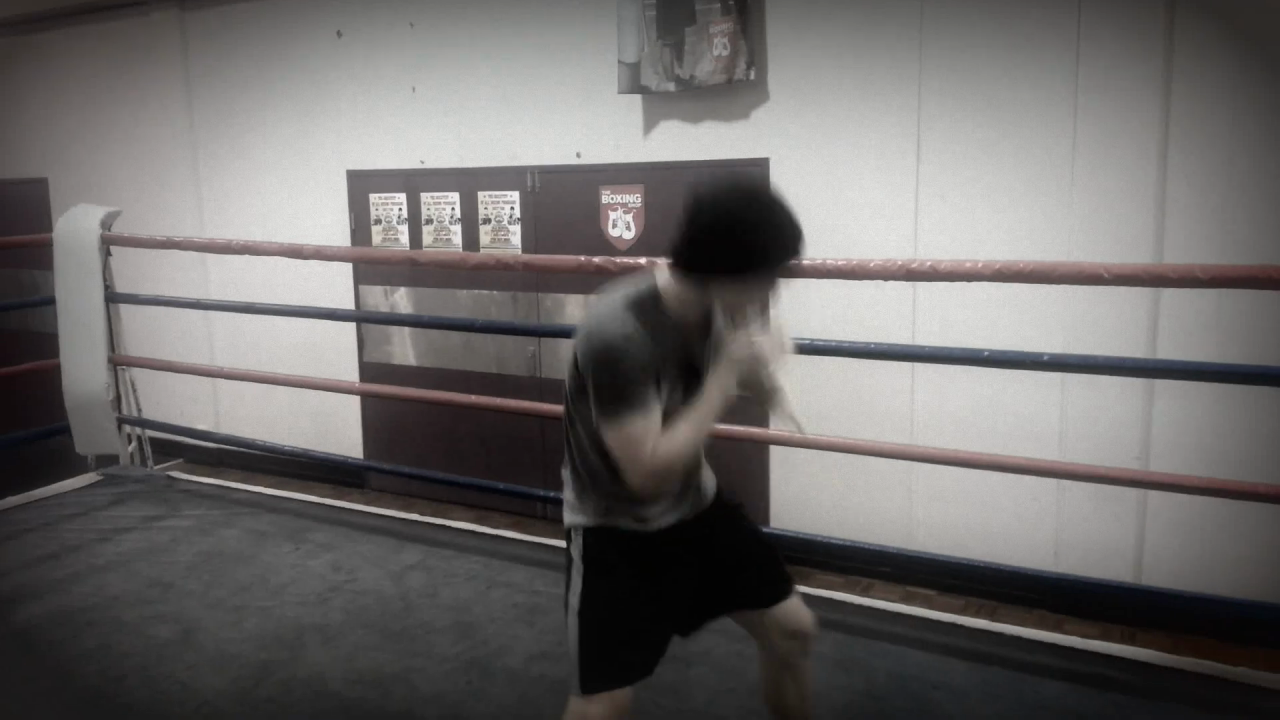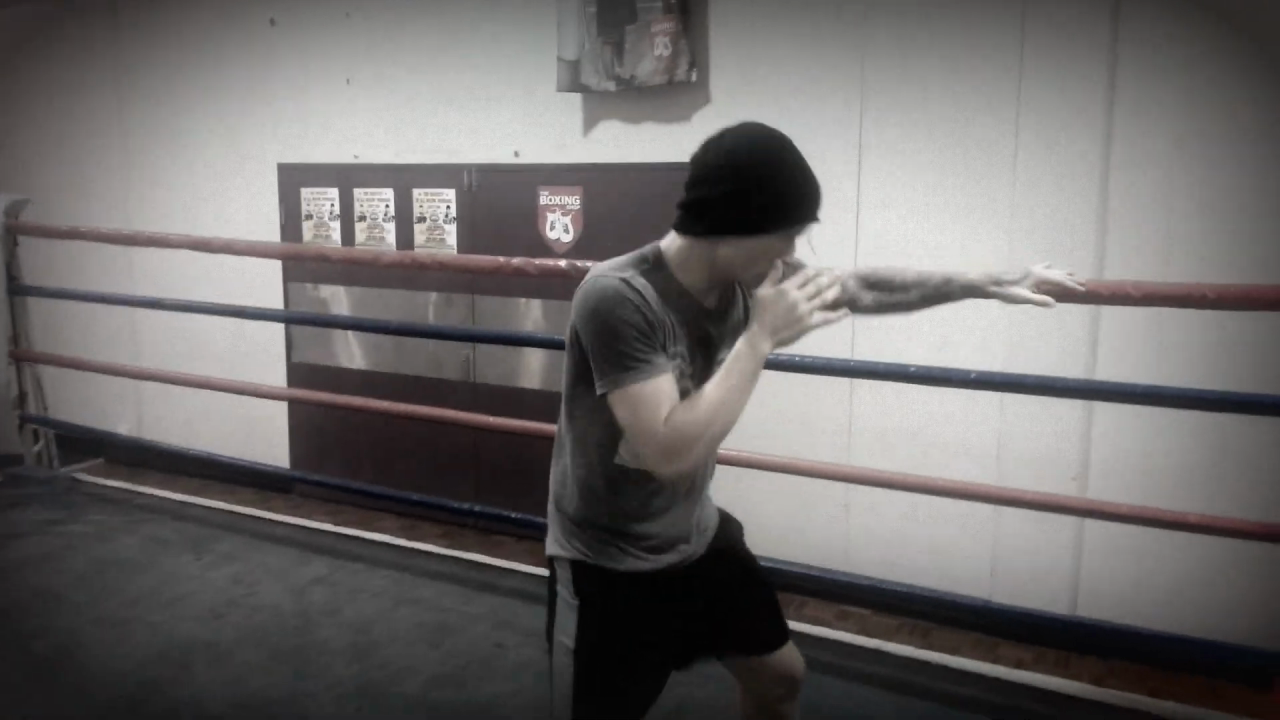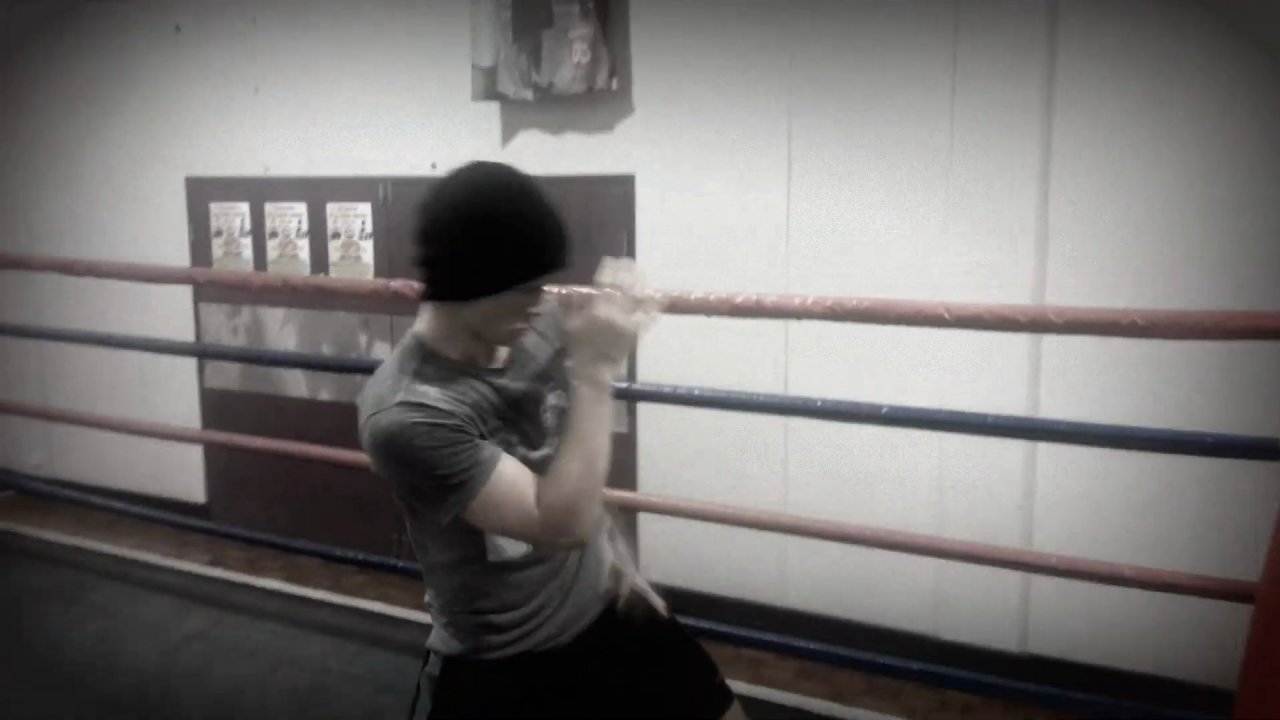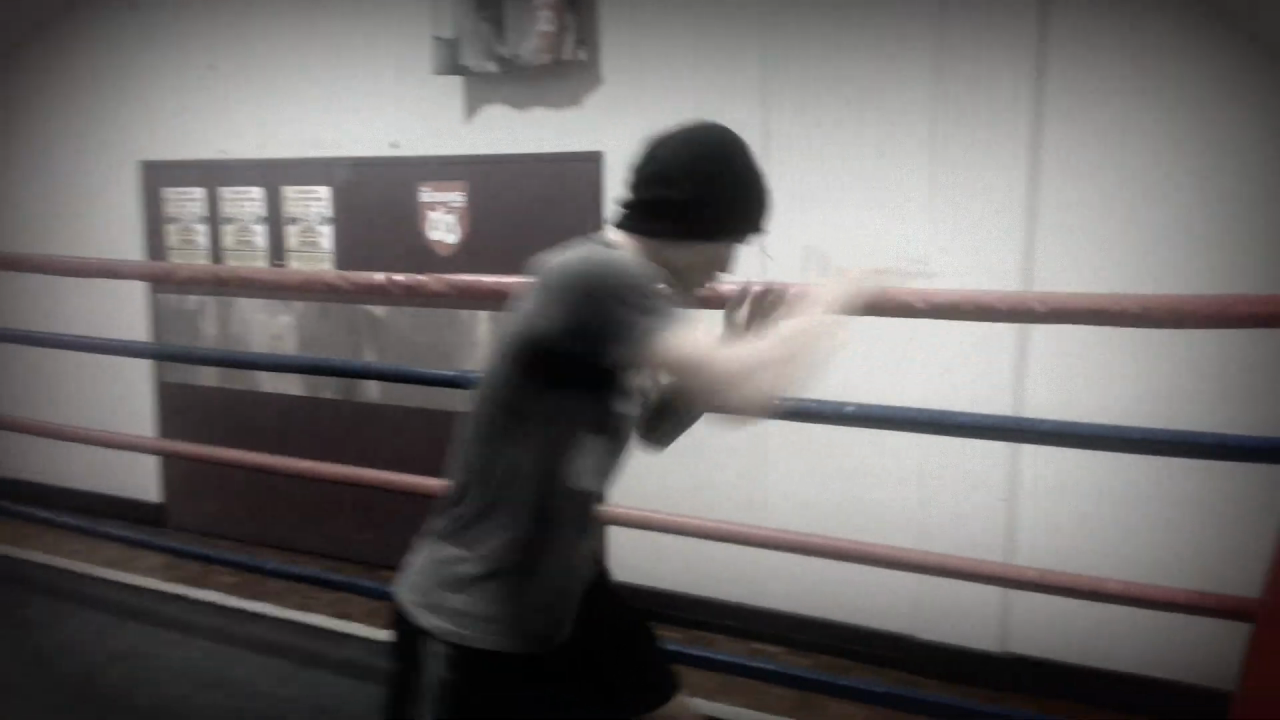
dt=1s
person 1, frame 1
left shoulder: (715, 305)
right shoulder: (618, 335)
right elbow: (648, 471)
left wrist: (755, 375)
right wrist: (729, 373)
left hip: (695, 506)
right hip: (618, 527)
left knee: (792, 628)
person 1, frame 2
left shoulder: (739, 279)
right shoulder: (617, 297)
left elbow: (862, 290)
right elbow: (672, 452)
left wrist: (989, 281)
right wrist: (762, 334)
left hip: (695, 537)
right hip: (606, 563)
person 1, frame 3
left shoulder: (524, 333)
right shoulder: (405, 411)
right elbow: (561, 525)
left wrist: (615, 552)
right wrist: (596, 371)
left hip: (598, 604)
right hip: (496, 655)
person 1, frame 4
left shoulder: (627, 291)
right shoulder: (598, 279)
left elbow: (657, 427)
right elbow: (745, 389)
left wrist: (737, 340)
right wrist: (824, 301)
left hip: (562, 591)
